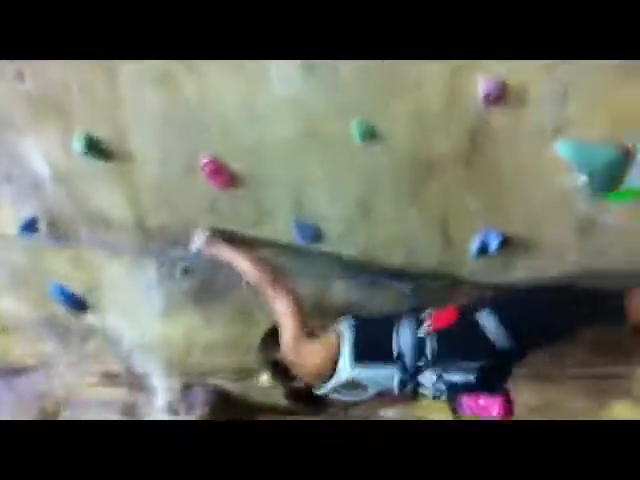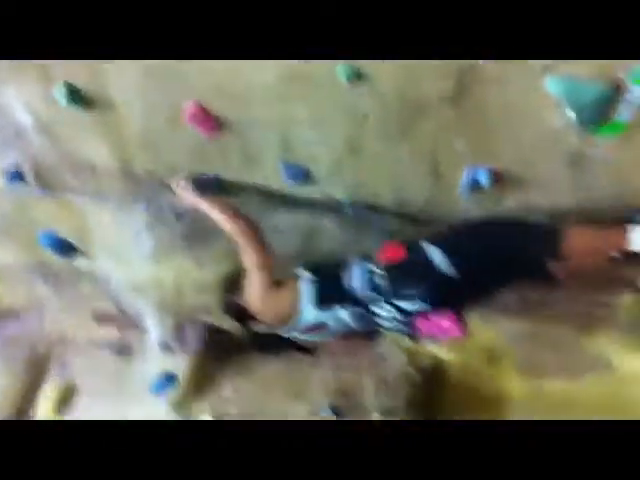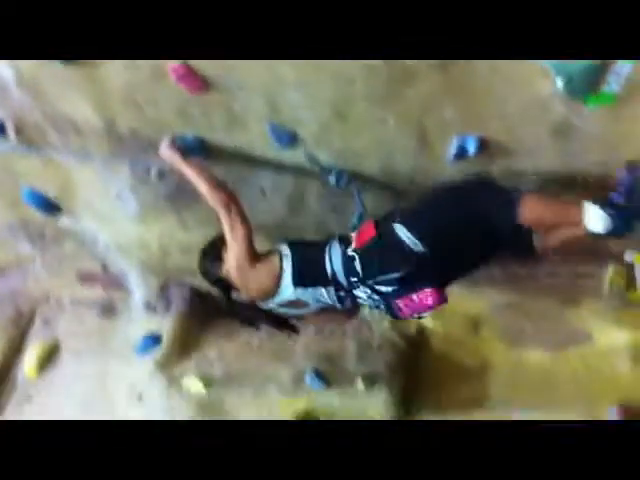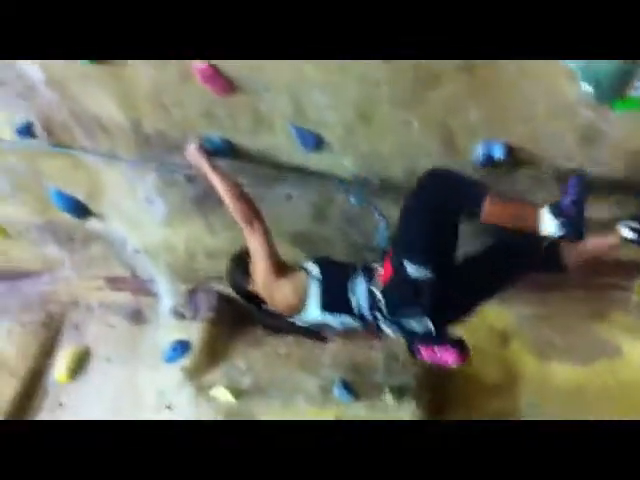
dt=0.2s
person 1, frame 1
left shoulder: (319, 383)
right shoulder: (307, 353)
right wrist: (222, 248)
left hip: (443, 375)
right hip: (441, 344)
right knee: (565, 302)
person 1, frame 2
left shoulder: (277, 319)
right shoulder: (269, 299)
right elbow: (247, 233)
right wrist: (195, 197)
left hip: (400, 310)
right hip: (399, 280)
left knee: (512, 259)
right knee: (513, 237)
person 1, frame 3
left shoulder: (263, 294)
right shoulder: (249, 273)
right elbow: (228, 207)
right wrist: (181, 160)
left hip: (379, 288)
right hip: (379, 259)
left knee: (495, 231)
right knee: (477, 196)
left ankle: (595, 223)
person 1, frame 4
left shoulder: (294, 298)
right shoulder: (275, 288)
right elbow: (250, 220)
right wrist: (206, 164)
left hip: (407, 313)
right hip: (407, 294)
left knee: (521, 251)
right knee: (438, 183)
right ankle: (550, 220)
